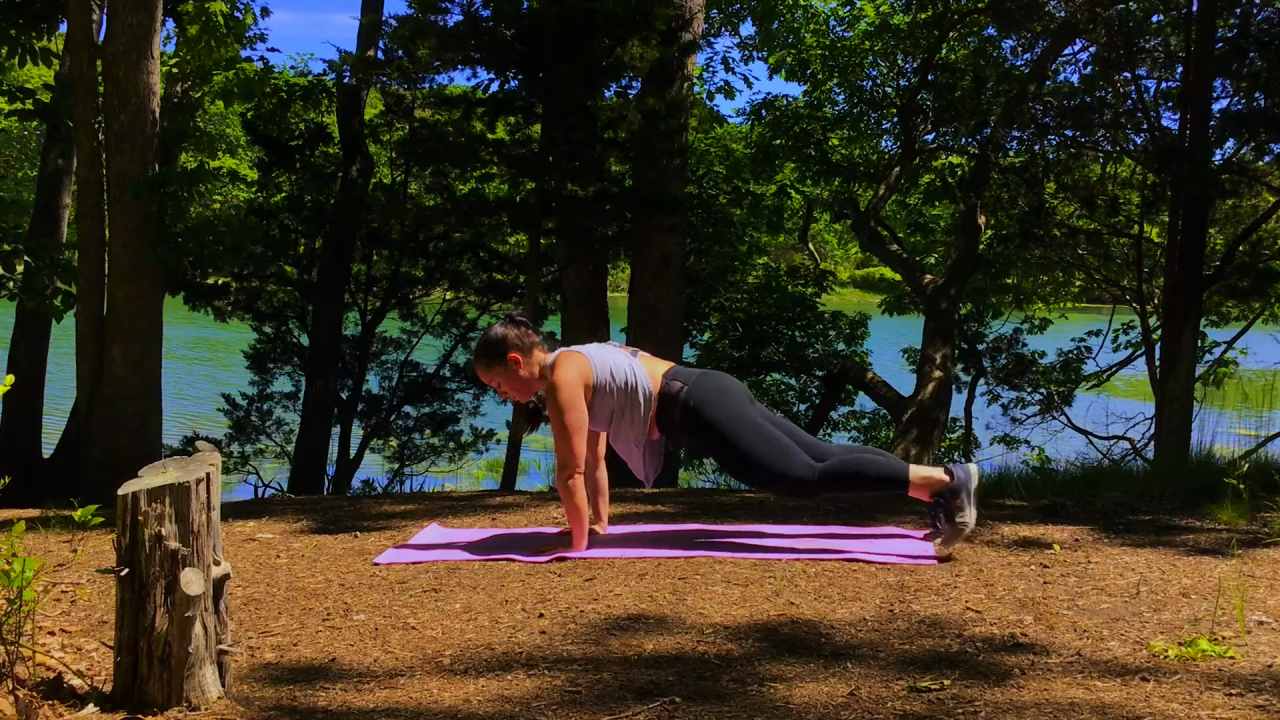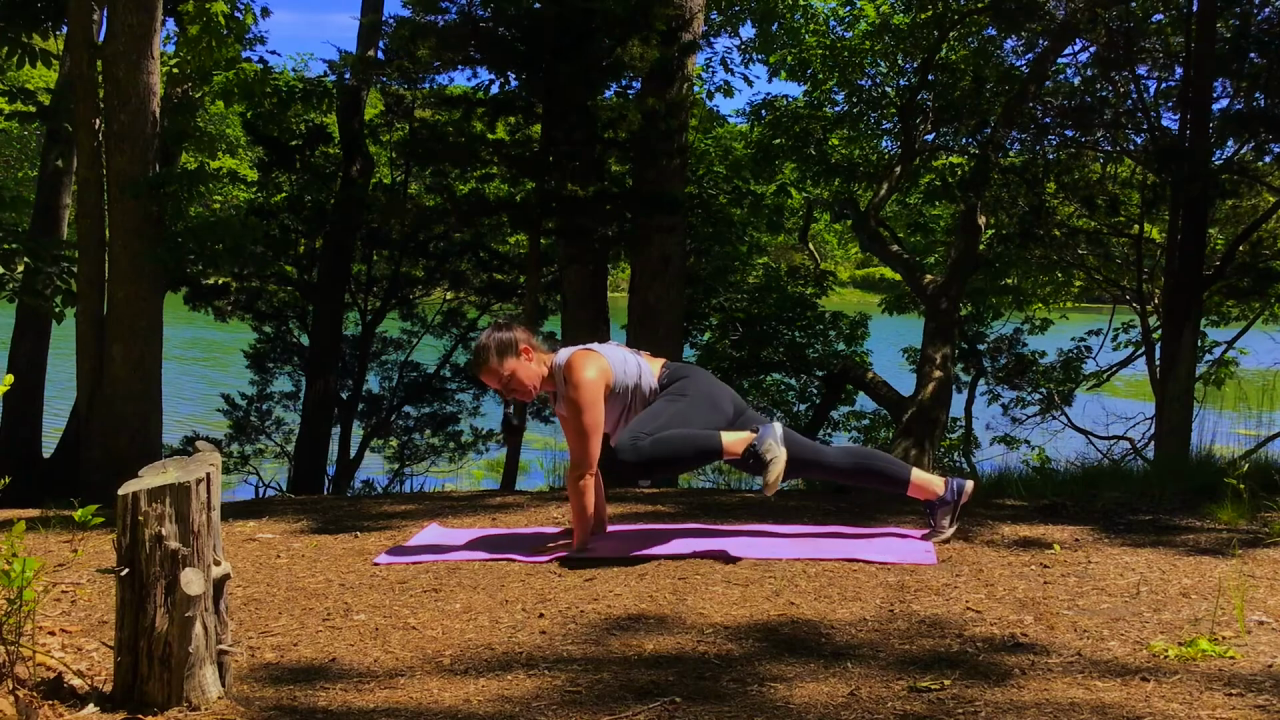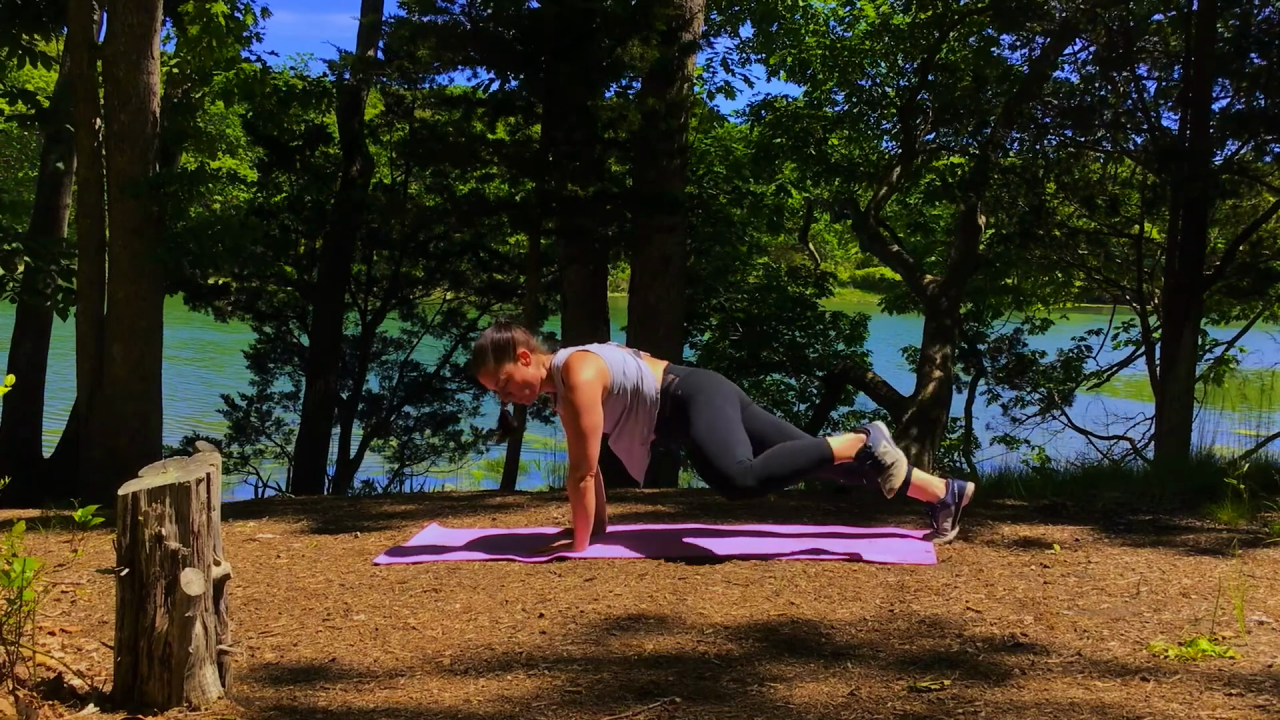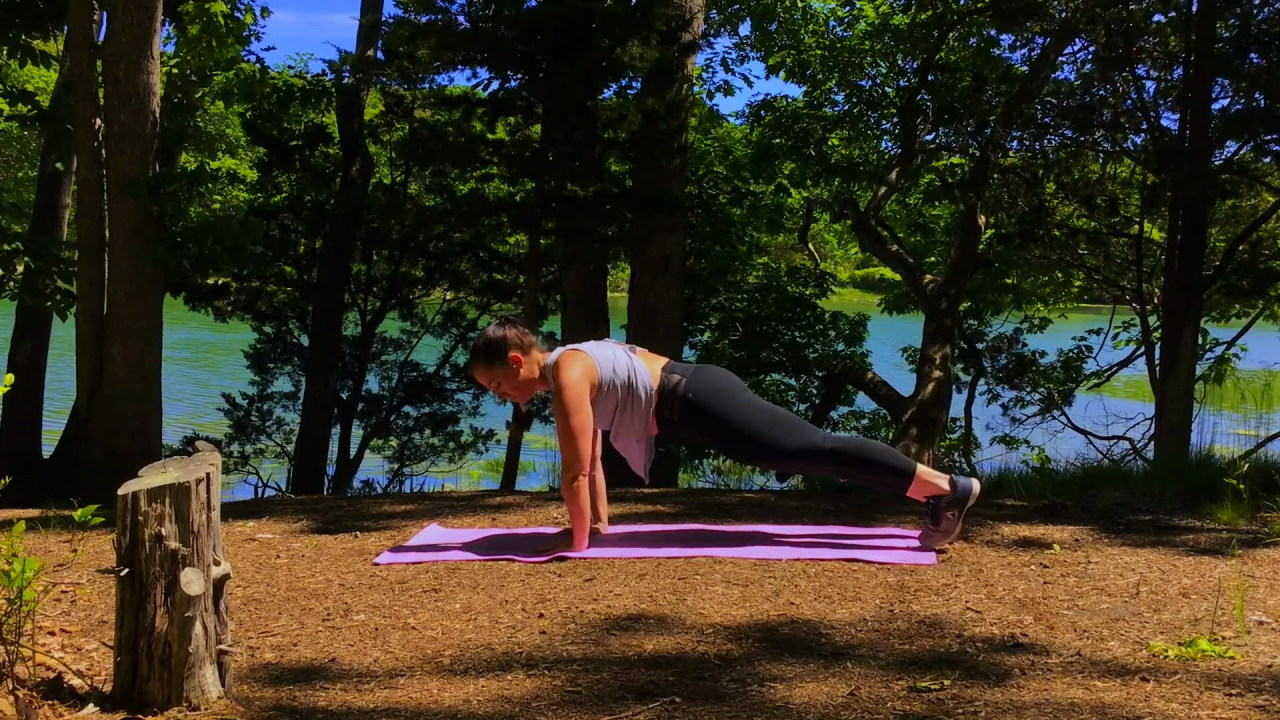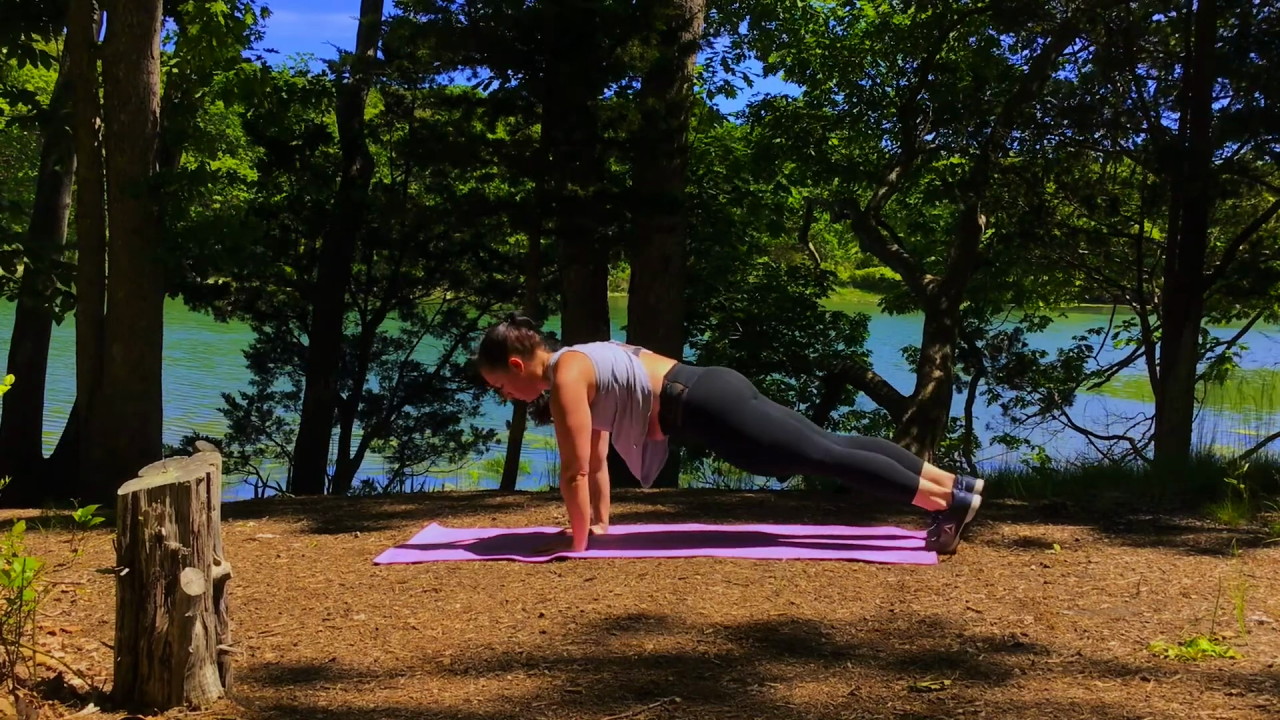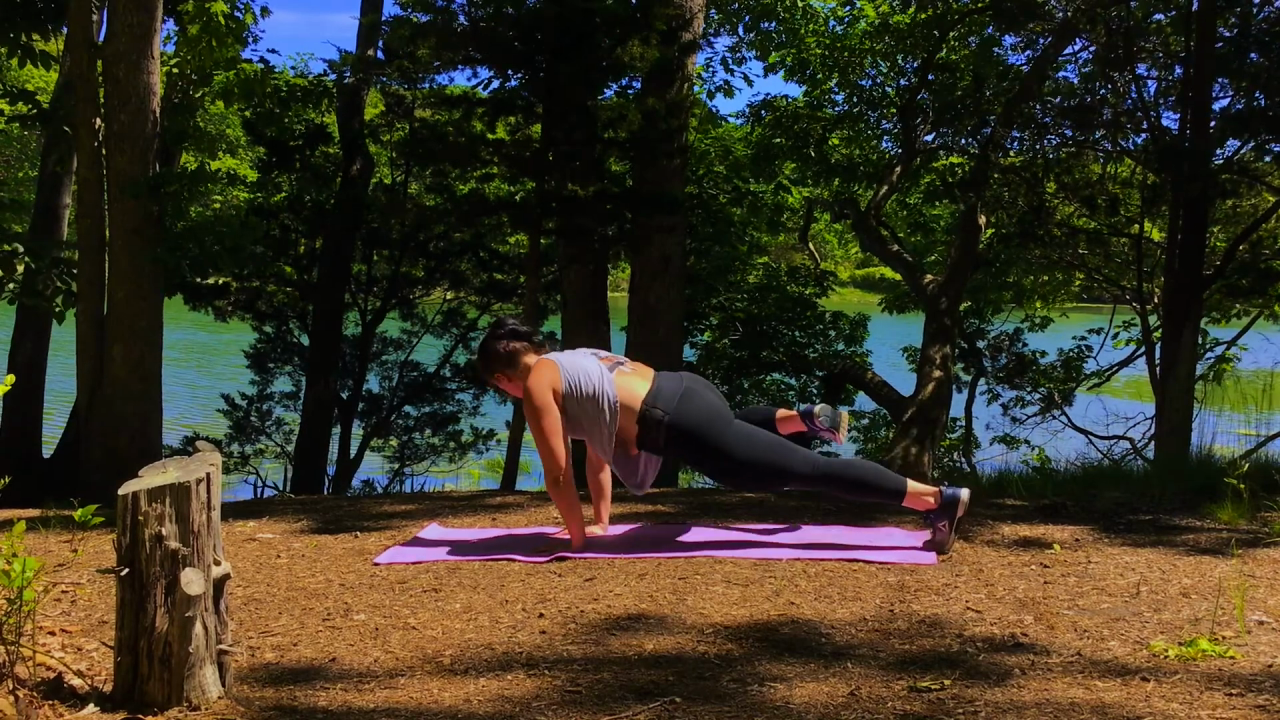
dt=0.4s
person 1, frame 1
left shoulder: (561, 377)
right shoulder: (574, 367)
left elbow: (571, 471)
right elbow: (593, 459)
left wrist: (578, 542)
right wrist: (600, 521)
left hip: (704, 406)
right hip: (713, 397)
left knee: (810, 475)
right knee: (821, 457)
left ankle: (946, 481)
right ankle: (940, 483)
person 1, frame 2
left shoulder: (580, 372)
right shoulder: (555, 389)
left elbow: (584, 468)
right elbow: (584, 460)
left wrist: (580, 539)
right wrist: (599, 521)
left hip: (695, 392)
right hip: (704, 403)
left knee: (631, 453)
right knee: (819, 460)
left ankle: (752, 444)
right ankle: (943, 488)
person 1, frame 3
left shoulder: (575, 375)
right shoulder: (560, 381)
left elbow: (582, 471)
right elbow: (588, 464)
left wrist: (580, 541)
right wrist: (599, 521)
left hip: (699, 399)
right hip: (703, 402)
left knee: (740, 481)
right knee: (804, 457)
left ankle: (862, 443)
right ankle: (943, 494)
person 1, frame 4
left shoulder: (566, 375)
right shoulder: (570, 366)
left elbow: (575, 471)
right elbow: (591, 460)
left wrist: (578, 542)
right wrist: (599, 520)
left hip: (703, 403)
right hip: (704, 394)
left knee: (821, 450)
right knee: (818, 455)
left ankle: (949, 487)
right ankle: (937, 491)
person 1, frame 5
left shoulder: (564, 378)
right shoulder: (577, 362)
left elbow: (574, 472)
right elbow: (596, 457)
left wrist: (579, 541)
right wrist: (600, 522)
left hip: (708, 408)
right hip: (715, 388)
left knee: (825, 457)
right knee: (829, 445)
left ankle: (951, 500)
right ankle: (955, 481)
person 1, frame 6
left shoulder: (536, 383)
right shoulder: (576, 357)
left elbow: (557, 473)
right elbow: (599, 449)
left wrist: (579, 539)
right wrist: (601, 523)
left hip: (684, 422)
right hip: (687, 388)
left knee: (807, 470)
left ankle: (940, 499)
right ankle: (796, 420)
